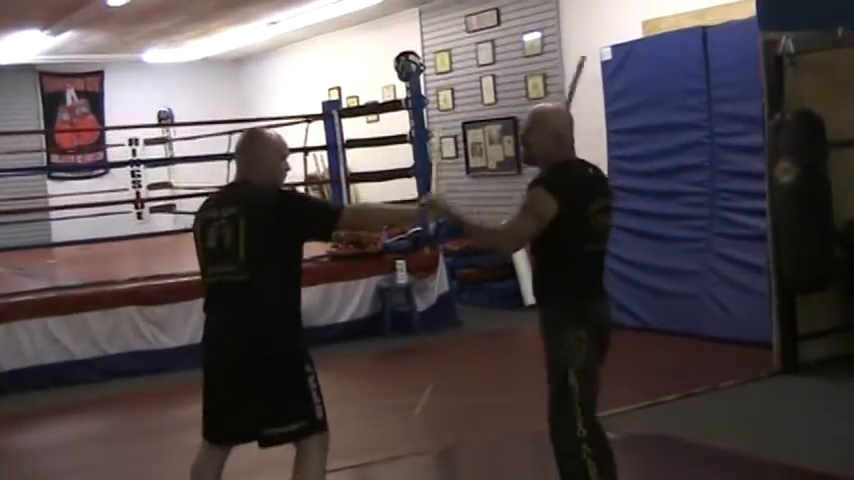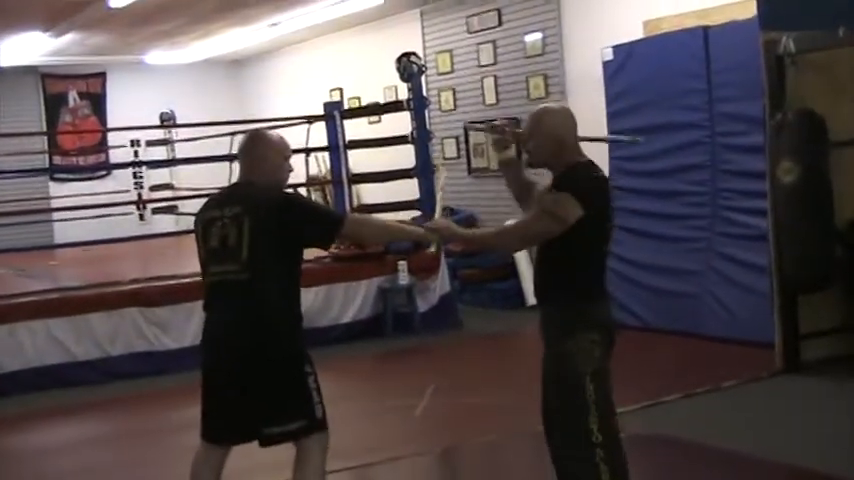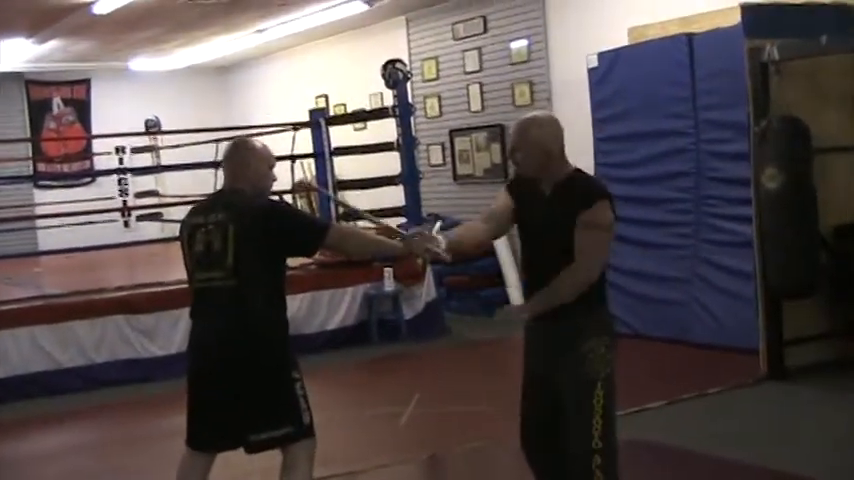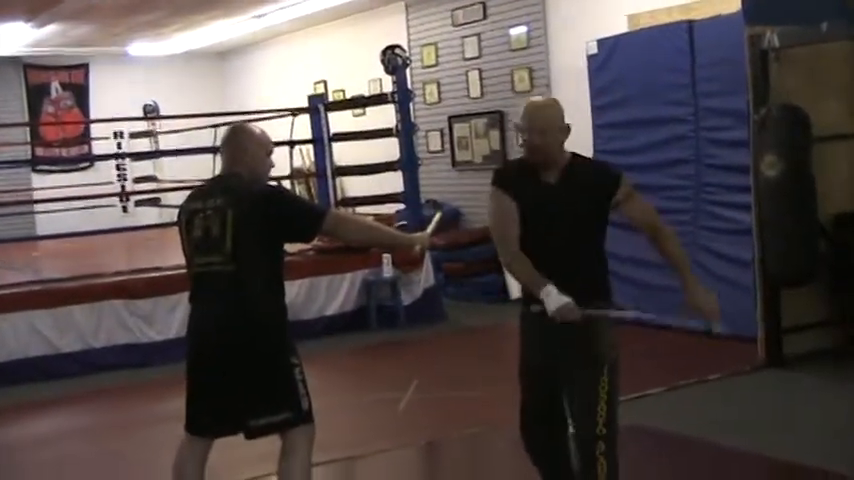
dt=0.4s
person 1, frame 1
left shoulder: (553, 185)
right shoulder: (588, 176)
left elbow: (506, 240)
left wrist: (450, 212)
left hip: (572, 317)
right hip: (585, 308)
left knee: (576, 422)
right knee: (568, 416)
person 1, frame 2
left shoulder: (573, 189)
right shoulder: (574, 178)
left elbow: (515, 238)
right elbow: (532, 203)
left wrist: (457, 233)
right wrist: (506, 156)
left hip: (579, 323)
right hip: (564, 317)
left knee: (590, 429)
right knee: (561, 420)
person 1, frame 3
left shoulder: (591, 198)
right shoulder: (522, 189)
left elbow: (585, 271)
right elbow: (487, 223)
left wrist: (529, 308)
right wrist: (445, 243)
left hip: (584, 334)
right hip: (543, 328)
left knee: (590, 440)
right knee: (537, 433)
person 1, frame 4
left shoulder: (599, 177)
right shoulder: (508, 180)
left elbow: (655, 227)
right elbow: (508, 248)
left wrist: (693, 286)
right wrist: (549, 295)
left hip: (592, 315)
right hip: (539, 315)
left knee: (594, 425)
right knee: (538, 421)
person 2, frame 1
left shoulder: (207, 211)
right shoulder: (278, 205)
right elbow: (357, 216)
right wrist: (418, 211)
left hip: (221, 339)
right hip: (272, 340)
left knee: (216, 442)
right knee: (312, 439)
person 2, frame 2
left shoulder: (208, 211)
right shoulder: (280, 206)
right elbow: (358, 228)
right wrist: (423, 234)
left hip: (221, 338)
right hip: (272, 339)
left knee: (215, 441)
right knee: (312, 439)
person 2, frame 3
left shoulder: (194, 219)
right shoulder: (266, 213)
right elbow: (343, 238)
right wrist: (408, 250)
left hip: (207, 344)
right hip: (258, 346)
left knee: (200, 448)
right knee: (299, 446)
person 2, frame 4
left shoulder: (192, 204)
right shoulder: (263, 198)
right elbow: (340, 225)
right wrist: (408, 239)
left hip: (206, 330)
right hip: (257, 331)
left knee: (198, 434)
right knee: (298, 430)
